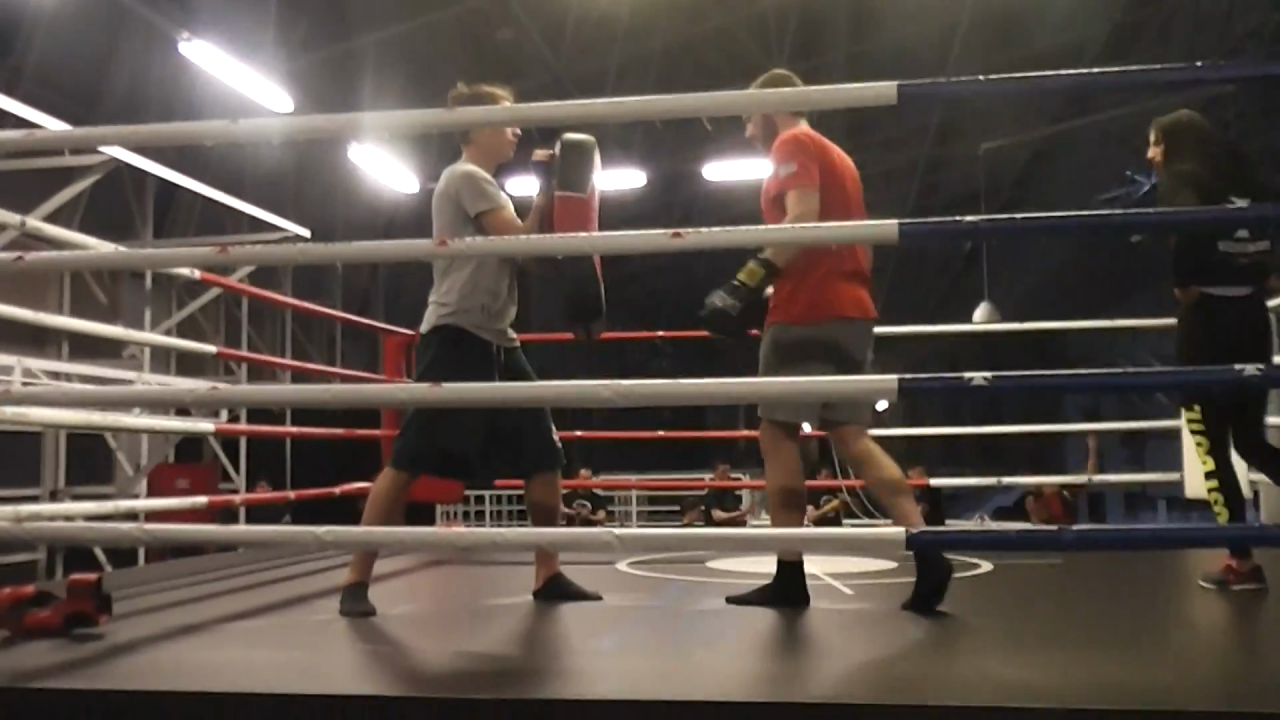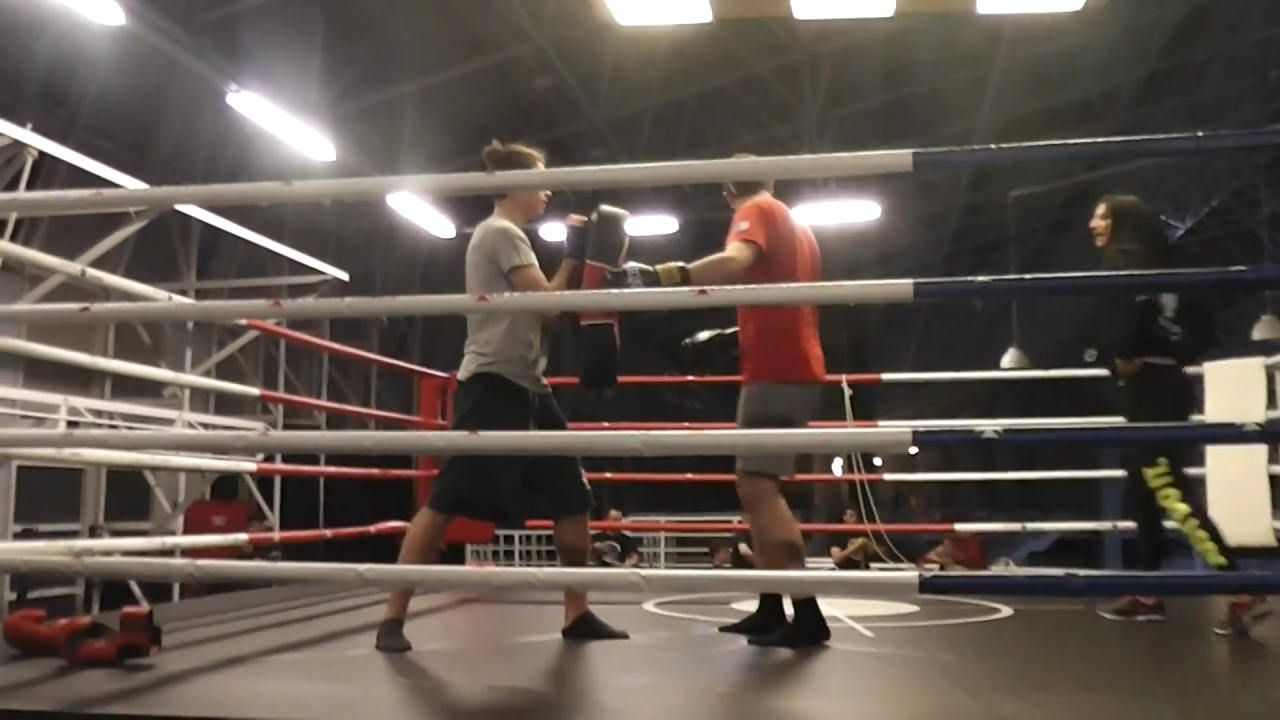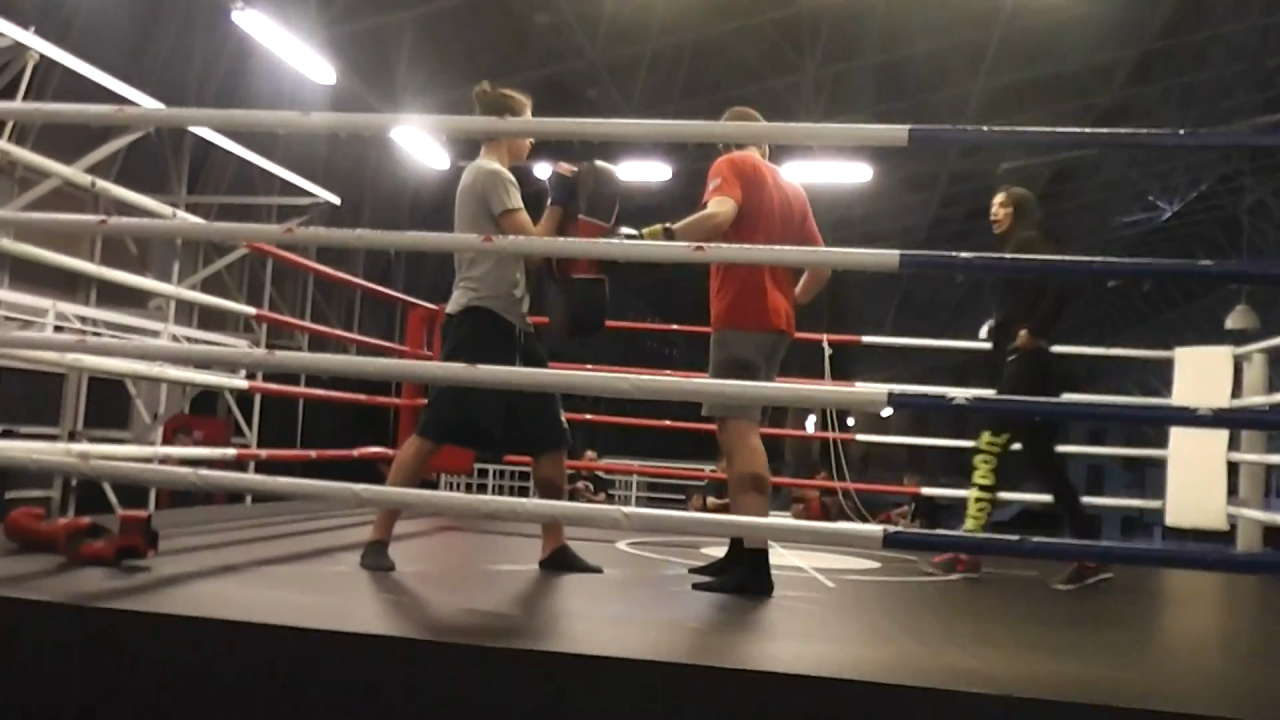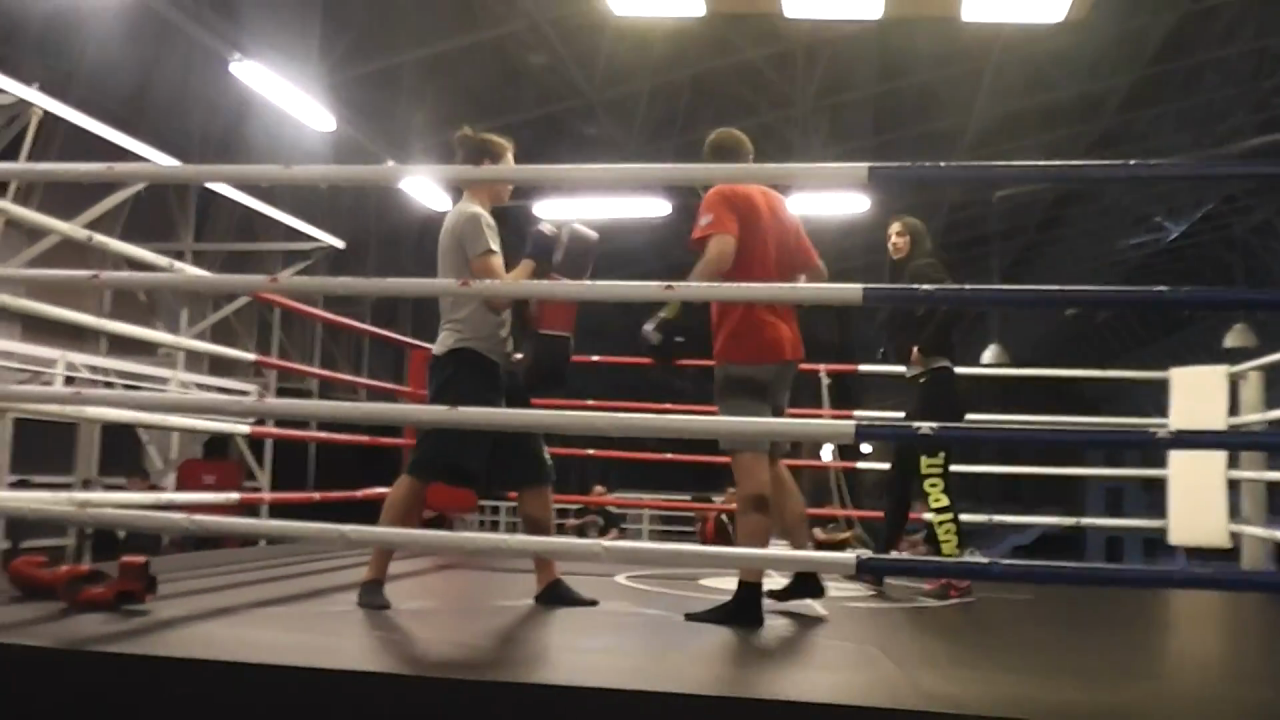
dt=0.5s
person 1, frame 1
left shoulder: (485, 188)
right shoulder: (466, 178)
right elbow: (522, 243)
left wrist: (549, 192)
right wrist: (546, 192)
left hip: (496, 340)
right hip: (456, 336)
left knee: (544, 455)
right knee: (410, 459)
left ankle: (548, 574)
right ankle: (356, 580)
person 1, frame 2
left shoulder: (509, 237)
right shoulder: (501, 233)
left elbow: (539, 313)
right elbow: (546, 301)
left wrist: (575, 257)
right wrist: (573, 255)
left hip: (526, 386)
right hip: (492, 384)
left knee: (573, 498)
right knee: (447, 502)
left ankle: (577, 613)
right ankle: (392, 618)
person 1, frame 3
left shoulder: (488, 178)
right shoulder: (491, 176)
left elbow: (518, 252)
left wrist: (558, 207)
right wrist: (558, 202)
left hip: (508, 322)
right hip: (480, 318)
left knee: (551, 435)
right knee: (435, 430)
left ankle: (554, 547)
right ankle: (379, 539)
person 1, frame 4
left shoulder: (470, 219)
right shoulder: (474, 219)
right elbow: (496, 294)
left wrist: (536, 267)
right wrist: (534, 257)
left hip: (490, 362)
right hip: (466, 360)
left knee: (535, 470)
right knee: (425, 470)
left ankle: (547, 580)
right ankle: (373, 578)
person 2, frame 1
left shoulder: (791, 144)
right shoulder: (839, 158)
left elbow: (802, 219)
left wrist: (747, 283)
left hip: (804, 314)
right hip: (852, 311)
left knee: (776, 433)
right knee: (853, 438)
left ankle: (789, 577)
right ankle: (926, 553)
person 2, frame 2
left shoulder: (756, 214)
right shoulder: (800, 230)
left elbow: (736, 262)
left wrist: (660, 276)
left hip: (777, 370)
right hip: (798, 368)
left knee: (758, 485)
right knee: (757, 484)
left ankle: (806, 613)
right ankle: (770, 608)
person 2, frame 3
left shoulder: (730, 166)
right shoulder: (791, 188)
left elbow: (719, 216)
right elbow: (820, 269)
left wrist: (654, 237)
left hip: (741, 316)
right hip: (775, 320)
left knee: (736, 426)
right knee: (741, 428)
left ankle: (755, 561)
right ankle: (740, 551)
person 2, frame 4
left shoulder: (721, 197)
right shoulder: (777, 203)
left elbow: (718, 259)
right elbow: (815, 271)
left wrist: (673, 309)
left hip: (744, 347)
right hip: (782, 345)
left knee: (749, 463)
right knee: (770, 460)
left ankle: (747, 597)
right ankle: (805, 571)
person 3, frame 1
left shoulder: (1179, 181)
right shoulder: (1239, 178)
left elbow: (1190, 226)
left wrist: (1183, 282)
left hip: (1207, 318)
left knee: (1210, 442)
left ankle: (1241, 560)
person 3, frame 2
left shoulder: (1120, 258)
right shoulder: (1155, 263)
left elbow: (1141, 303)
right elbow: (1200, 324)
left wrist: (1126, 355)
right wrist: (1173, 359)
left hip: (1146, 387)
right hip: (1170, 383)
left knee: (1170, 493)
right knee: (1143, 491)
left ankle: (1242, 590)
right ankle: (1147, 594)
person 3, frame 3
left shoulder: (1028, 244)
right shoulder: (1015, 251)
left elbow: (1064, 284)
left wrist: (1033, 330)
right wrist: (1020, 331)
left hip: (1026, 366)
right hip: (1026, 367)
left knee: (987, 455)
right knee: (1044, 463)
left ankle: (969, 552)
right ankle: (1090, 555)
person 3, frame 4
left shoulder: (924, 269)
right shoulder: (905, 278)
left elbow: (952, 307)
left wrist: (924, 348)
right wrist: (898, 351)
left hip: (932, 385)
right hip: (925, 386)
left knee: (932, 479)
right knee: (900, 476)
left ankle: (957, 577)
